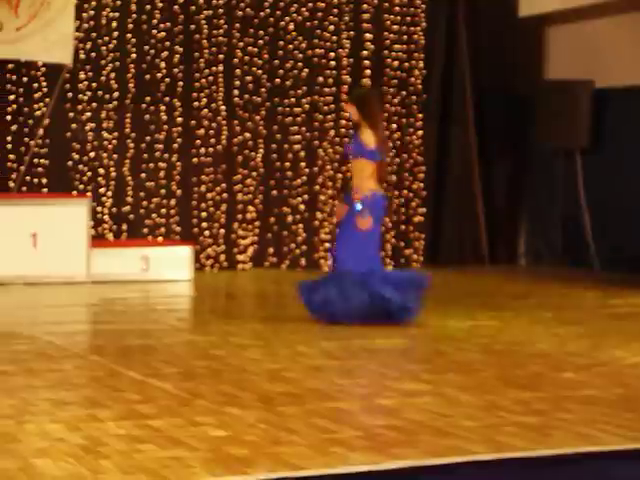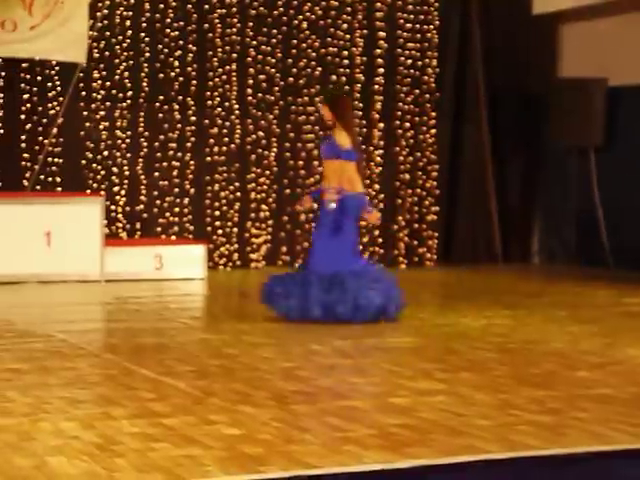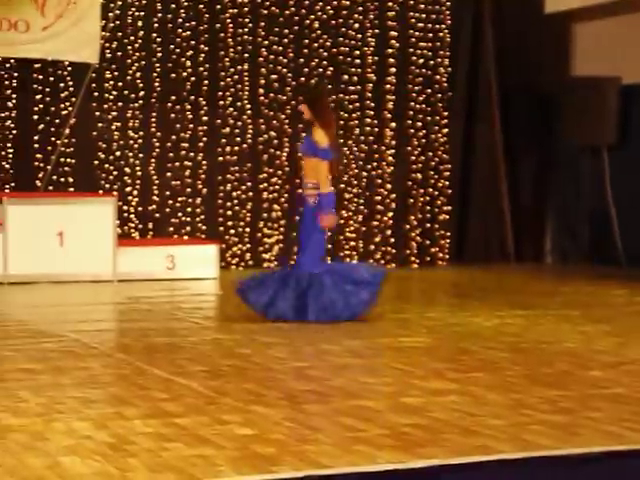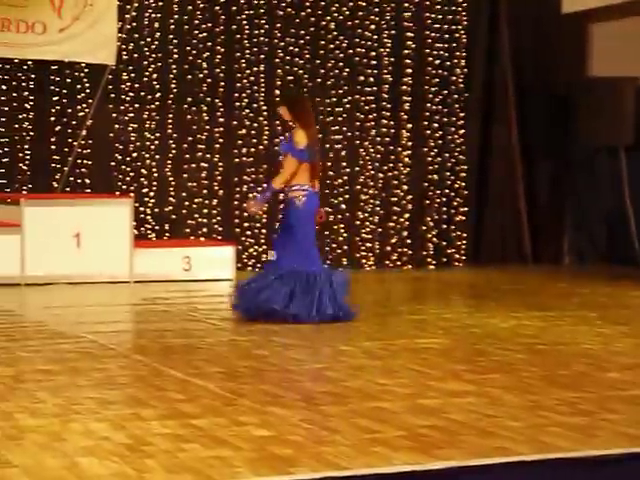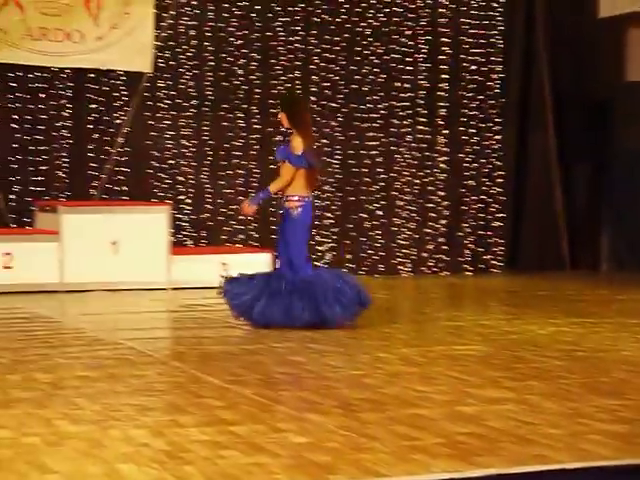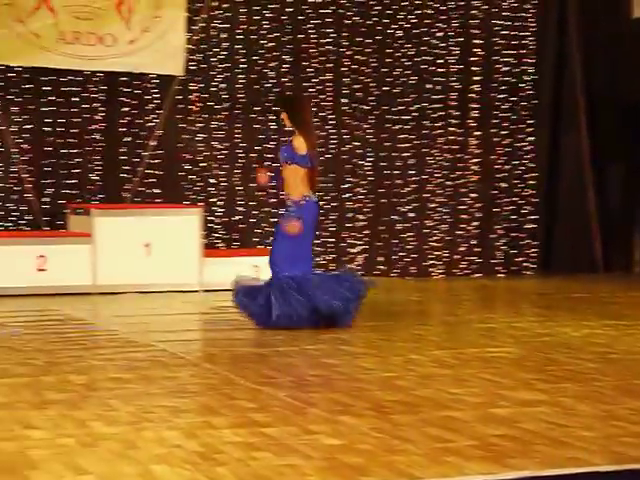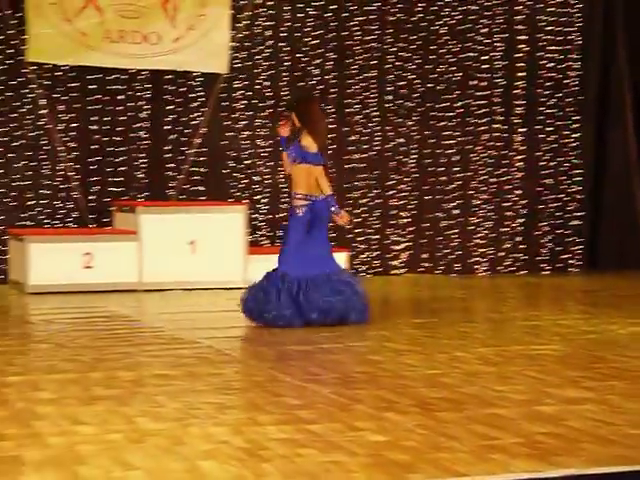
dt=0.2s
person 1, frame 1
left shoulder: (366, 134)
right shoulder: (365, 134)
left elbow: (367, 175)
left wrist: (362, 211)
right wrist: (346, 202)
left hip: (367, 201)
right hip: (364, 200)
left knee: (347, 255)
right knee: (364, 257)
person 1, frame 2
left shoulder: (341, 136)
right shoulder: (338, 135)
left elbow: (351, 174)
left wrist: (365, 207)
right wrist: (314, 197)
left hip: (338, 202)
right hip: (333, 201)
left knee: (322, 256)
right knee: (343, 258)
left ankle: (315, 305)
right ankle: (374, 303)
person 1, frame 3
left shoulder: (318, 133)
right shoulder: (319, 132)
left elbow: (323, 174)
left wrist: (326, 209)
left hip: (317, 198)
right hip: (314, 198)
left knee: (310, 255)
right knee: (310, 254)
left ankle: (312, 306)
person 1, frame 4
left shoulder: (298, 134)
right shoulder: (302, 133)
left elbow: (287, 172)
right elbow: (313, 171)
left wrist: (262, 198)
right wrist: (316, 203)
left hip: (300, 198)
right hip: (302, 198)
left knee: (306, 255)
right knee: (282, 251)
left ankle: (321, 307)
right ankle: (285, 304)
person 1, frame 5
left shoulder: (296, 141)
right shoulder: (301, 140)
left elbow: (285, 179)
left wrist: (256, 200)
left hip: (296, 206)
right hip: (297, 205)
left knee: (297, 261)
right knee: (286, 261)
left ankle: (334, 307)
right ankle: (288, 311)
person 1, frame 6
left shoulder: (298, 140)
right shoulder: (300, 140)
left elbow: (296, 181)
left wrist: (291, 215)
right wrist: (270, 179)
left hip: (299, 207)
right hip: (301, 206)
left knee: (281, 260)
right knee: (298, 263)
right ankle: (307, 313)
person 1, frame 7
left shoulder: (307, 140)
right shoulder: (305, 139)
left elbow: (320, 177)
right elbow: (290, 168)
left wrist: (334, 208)
right wrist: (284, 139)
left hip: (305, 205)
right hip: (310, 205)
left knee: (291, 261)
right knee: (319, 261)
left ankle: (282, 311)
right ankle: (337, 309)
